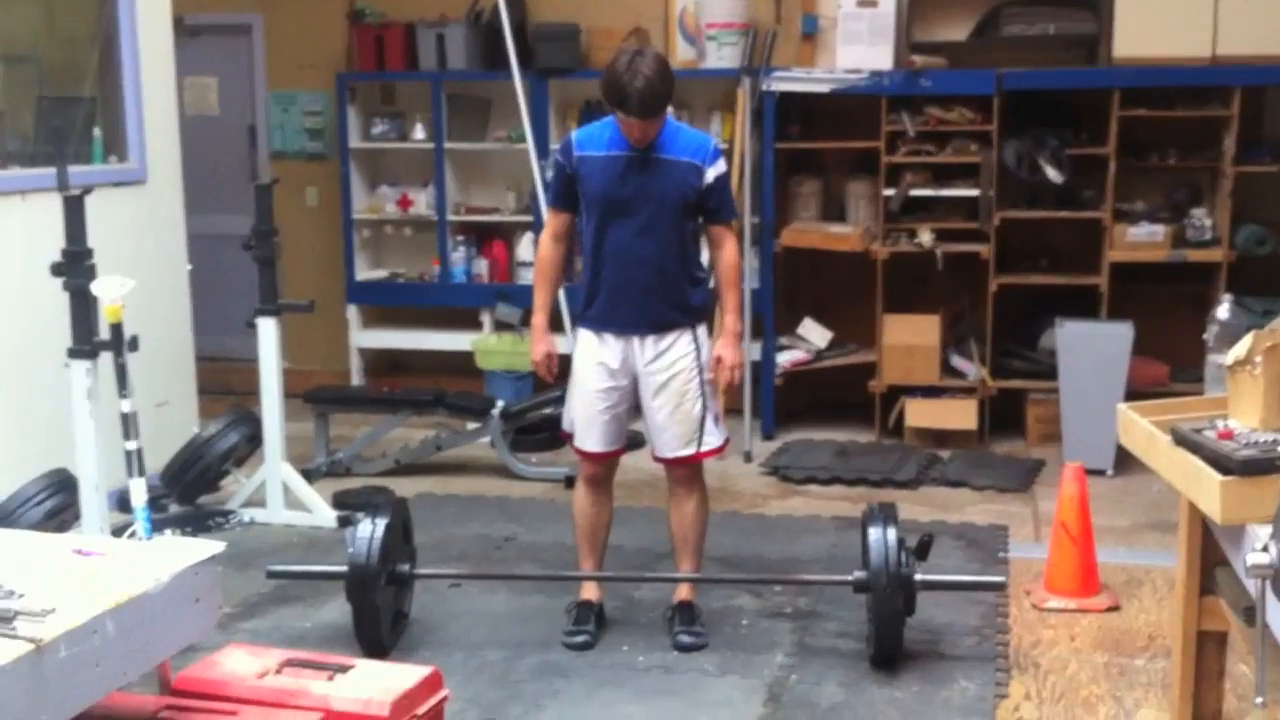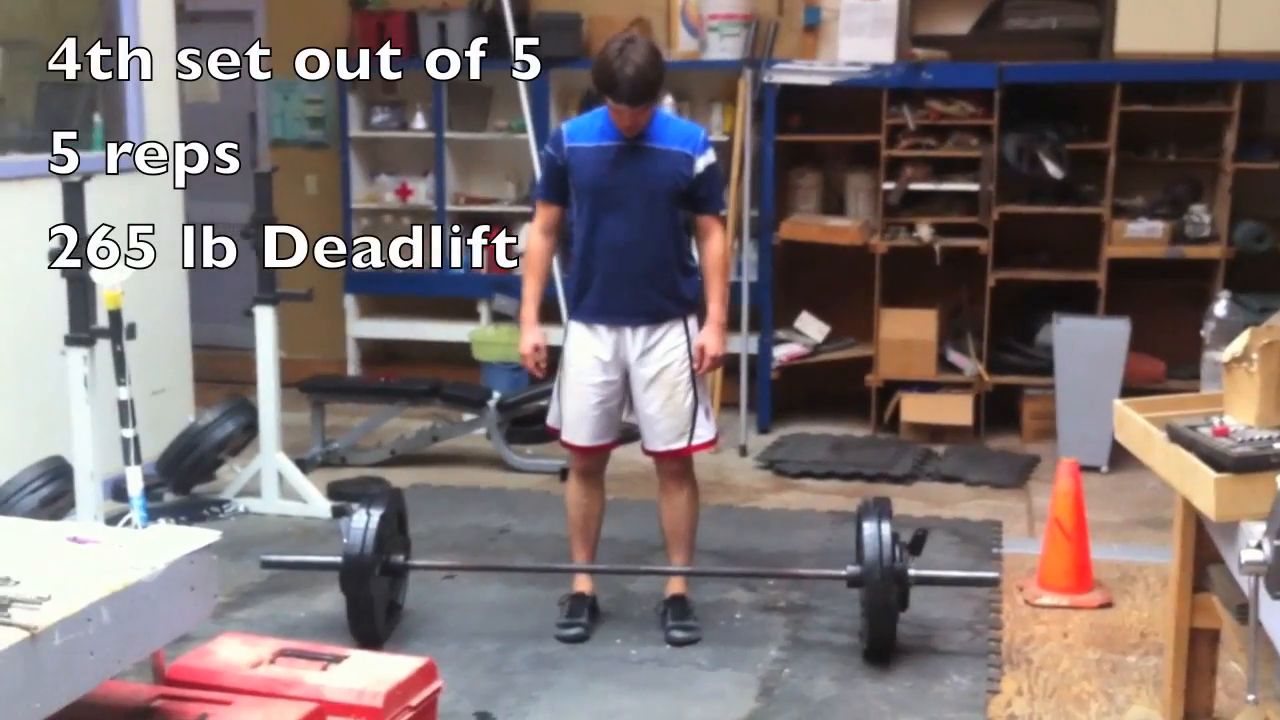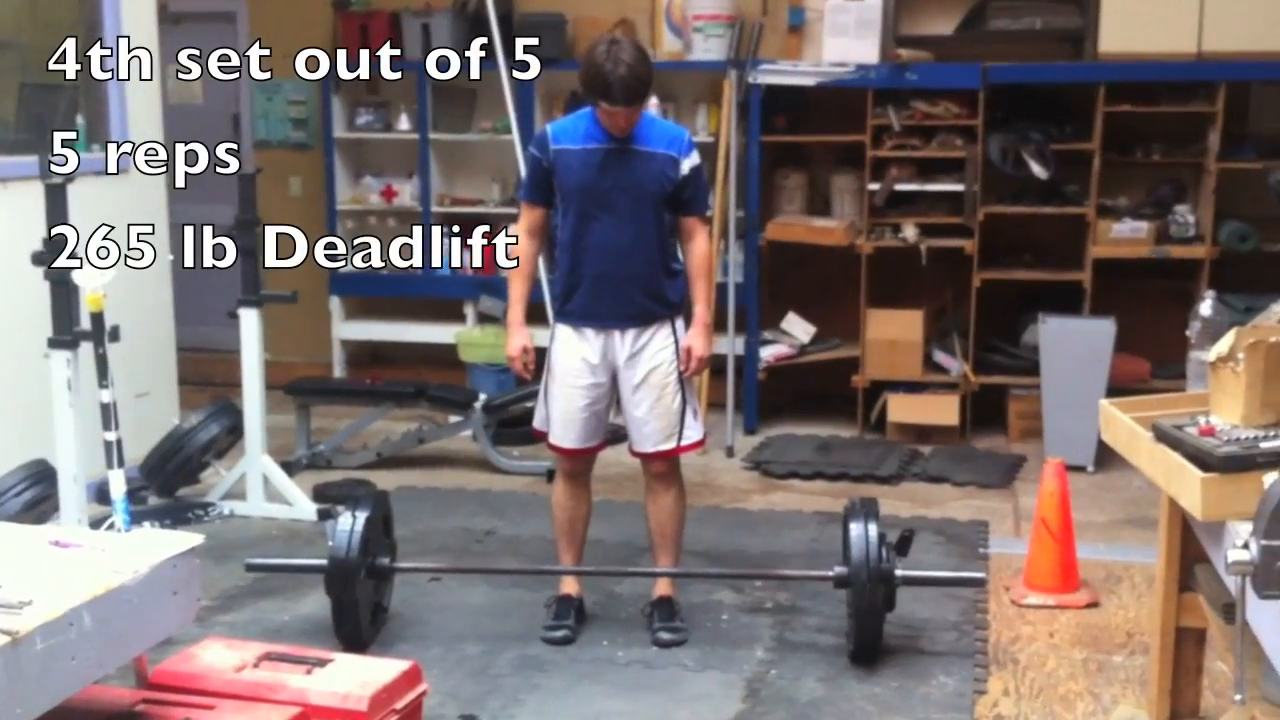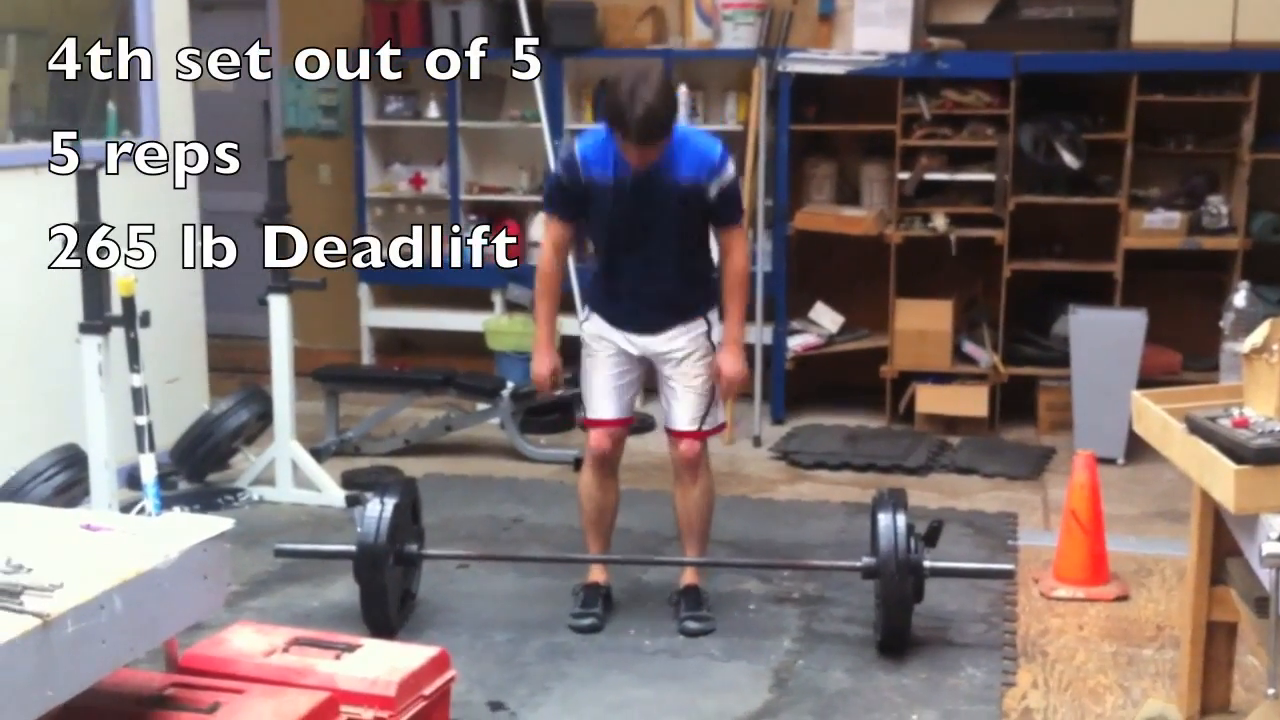
dt=0.7s
person 1, frame 1
left shoulder: (701, 155)
right shoulder: (577, 150)
left elbow: (724, 245)
right elbow: (554, 238)
left wrist: (730, 333)
right wrist: (540, 324)
left hip: (677, 334)
right hip: (599, 332)
left knee: (684, 466)
right knee: (593, 466)
left ankle: (685, 597)
right ankle: (589, 594)
person 1, frame 2
left shoulder: (691, 145)
right shoulder: (568, 140)
left elbow: (711, 235)
right elbow: (543, 230)
left wrist: (715, 321)
right wrist: (529, 319)
left hip: (667, 326)
right hip: (590, 325)
left knee: (674, 460)
right knee: (584, 459)
left ankle: (677, 590)
right ankle: (582, 587)
person 1, frame 3
left shoulder: (675, 146)
right shoulder: (553, 142)
left elbow: (694, 237)
right elbow: (528, 234)
left wrist: (701, 322)
right wrist: (516, 322)
left hip: (655, 329)
right hip: (576, 328)
left knee: (661, 462)
right knee: (571, 461)
left ankle: (664, 591)
right ankle: (568, 589)
person 1, frame 4
left shoulder: (708, 159)
right shoulder: (580, 157)
left elbow: (734, 249)
right elbow: (554, 248)
left wrist: (733, 343)
right wrist: (543, 343)
left hip: (687, 323)
right hip: (610, 321)
left knee: (689, 451)
right knee: (600, 448)
left ankle: (691, 581)
right ankle: (596, 577)
